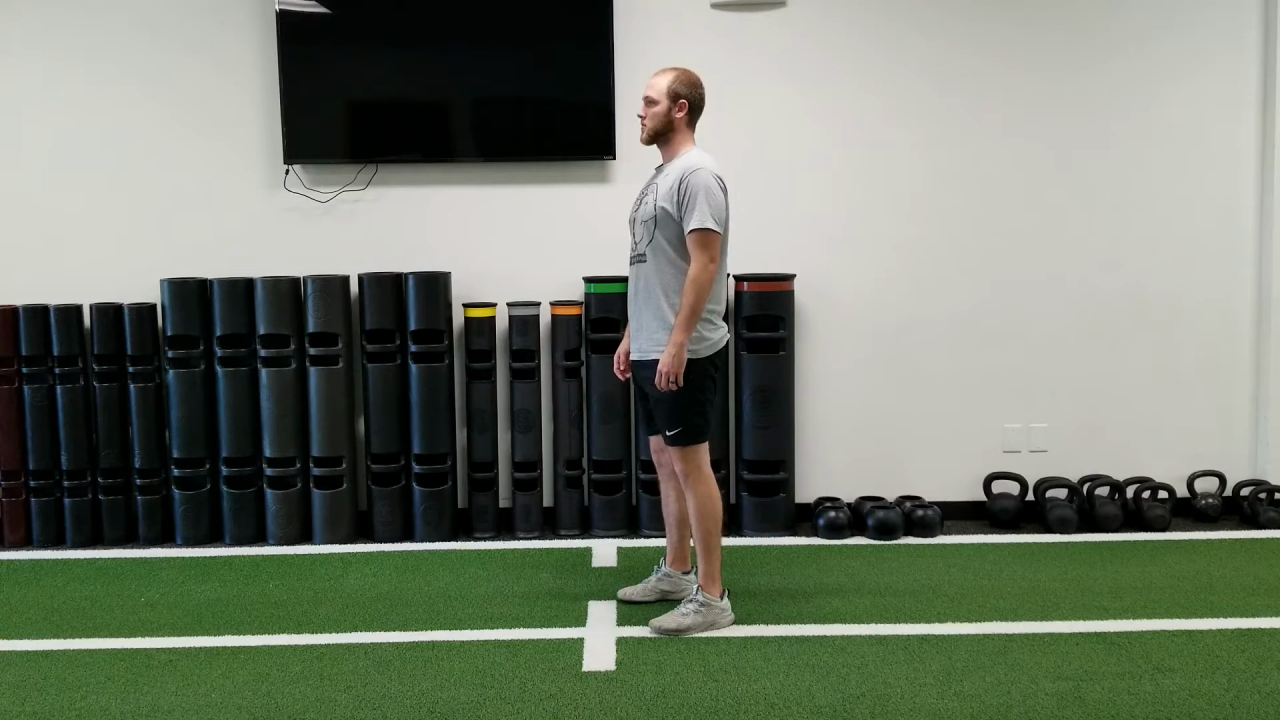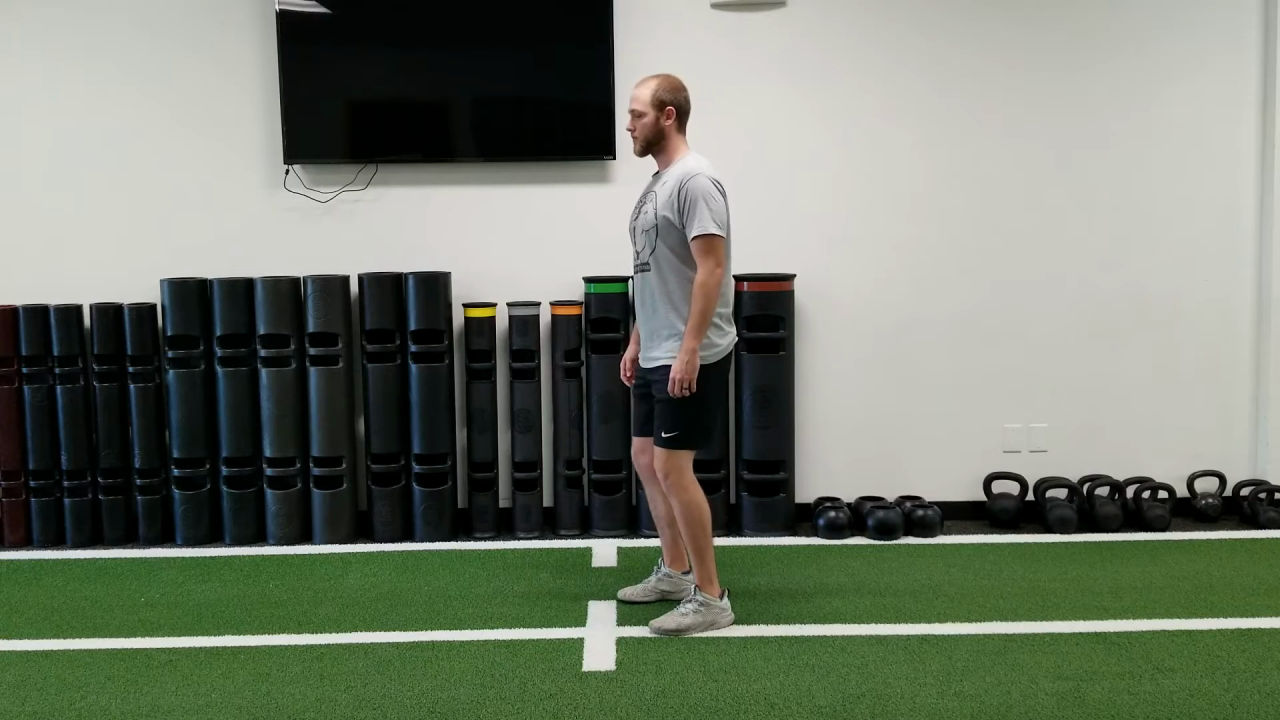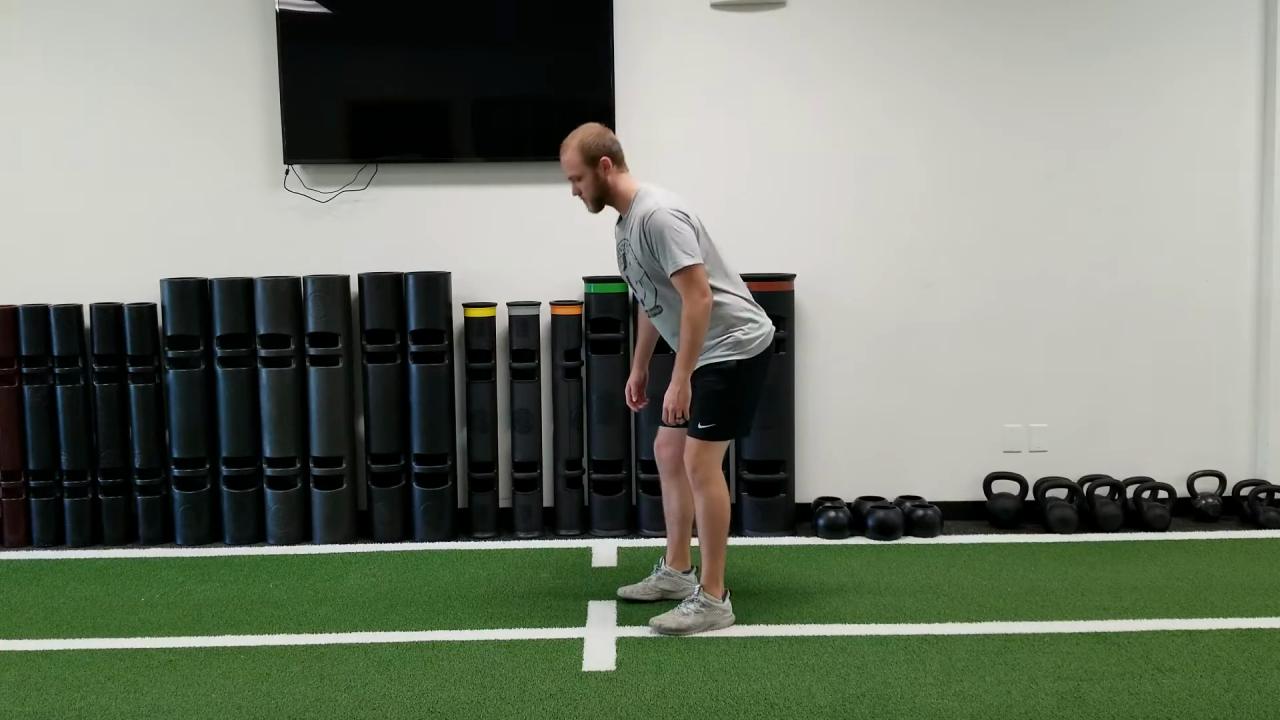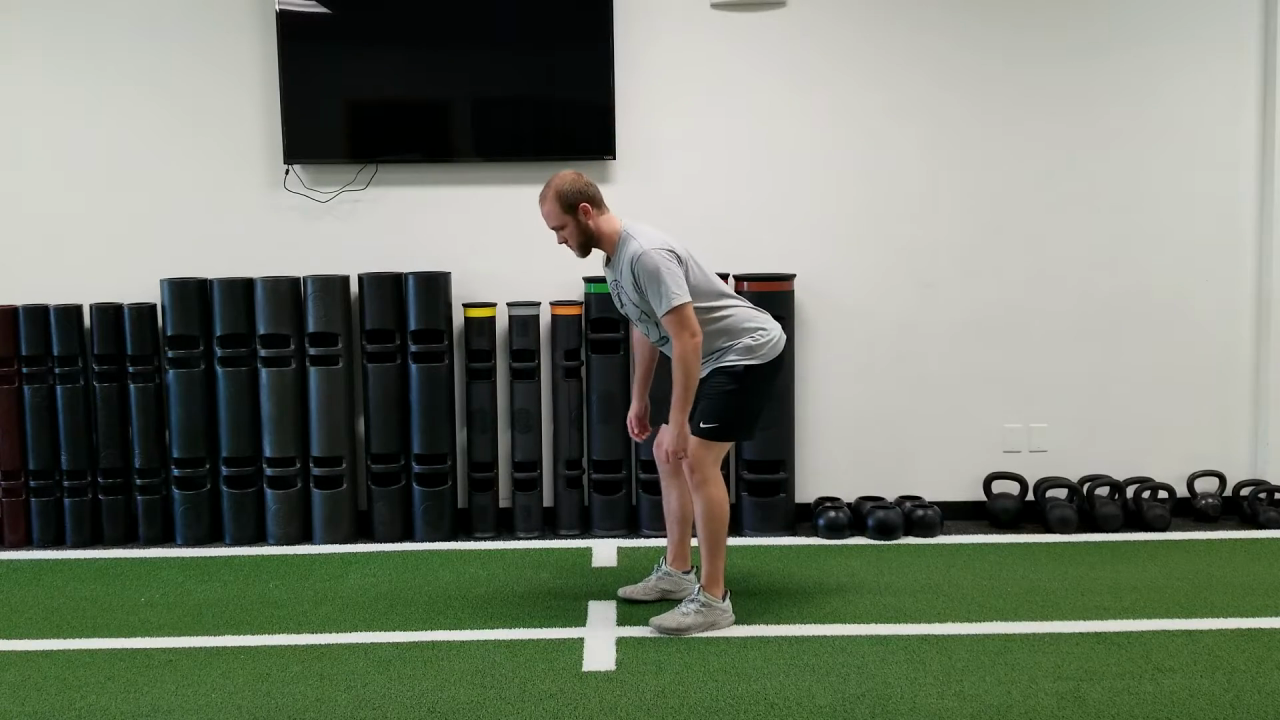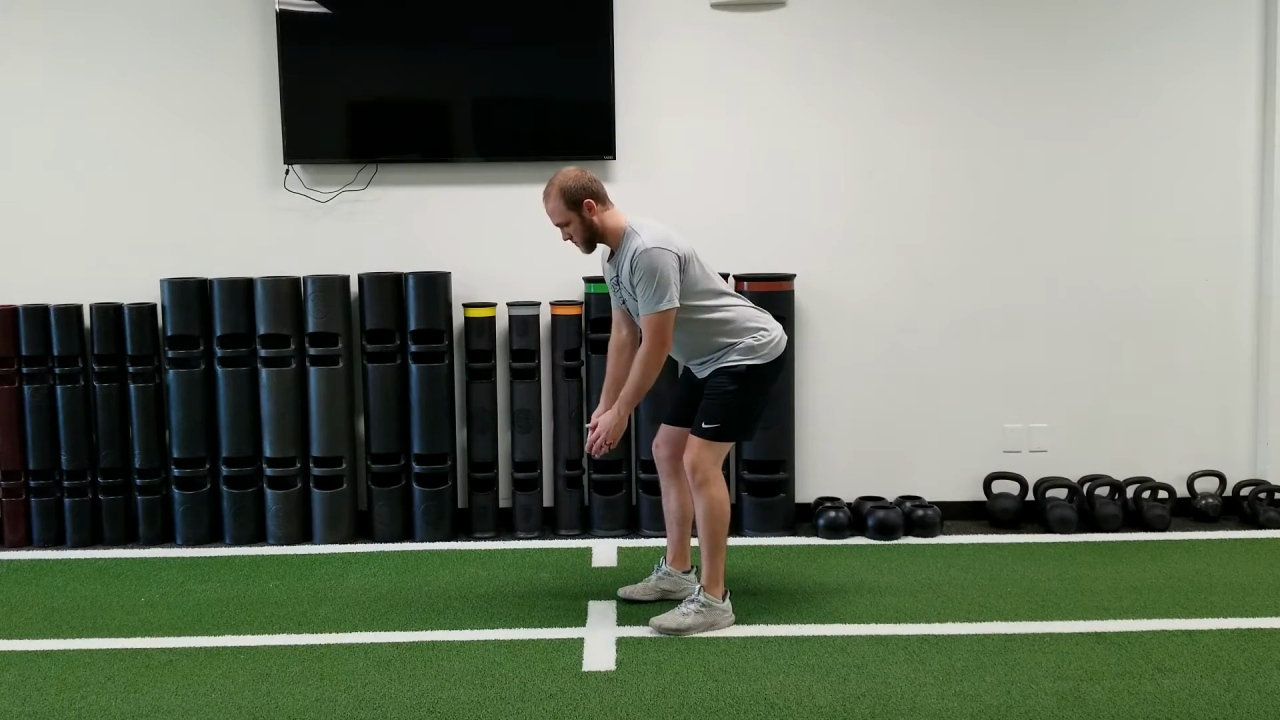
dt=0.7s
person 1, frame 1
left shoulder: (696, 174)
right shoulder: (662, 175)
left elbow: (704, 263)
left wrist: (677, 344)
right wrist: (631, 338)
left hip: (683, 353)
right hip: (651, 351)
left knee: (690, 465)
right knee: (666, 462)
left ankle: (711, 597)
right ankle: (676, 573)
person 1, frame 2
left shoulder: (694, 179)
right shoulder: (659, 183)
left elbow: (711, 268)
left wrist: (689, 350)
right wrist: (636, 343)
left hip: (687, 358)
right hip: (657, 356)
left knee: (672, 469)
right knee: (645, 459)
left ankle: (710, 597)
right ankle: (675, 572)
person 1, frame 3
left shoulder: (656, 214)
right shoulder: (628, 220)
left elbow: (698, 297)
right elbow: (652, 301)
left wrist: (681, 380)
right wrist: (639, 367)
left hip: (736, 345)
right hip: (707, 349)
left knee: (699, 463)
right knee: (668, 453)
left ankle: (713, 598)
right ankle: (676, 571)
person 1, frame 4
left shoulder: (645, 254)
right shoulder: (616, 258)
left elbow: (688, 337)
right elbow: (645, 330)
left wrist: (679, 422)
right wrist: (638, 398)
left hip: (749, 351)
right hip: (714, 353)
left knee: (696, 461)
right knee: (666, 454)
left ankle: (713, 598)
right ankle: (677, 572)
person 1, frame 5
left shoulder: (648, 252)
right shoulder: (614, 257)
left elbow: (655, 346)
right elbow: (624, 335)
left wrist: (620, 414)
right wrist: (603, 408)
left hip: (749, 352)
right hip: (709, 356)
left knee: (700, 463)
right knee: (667, 452)
left ankle: (713, 599)
right ankle: (676, 571)
